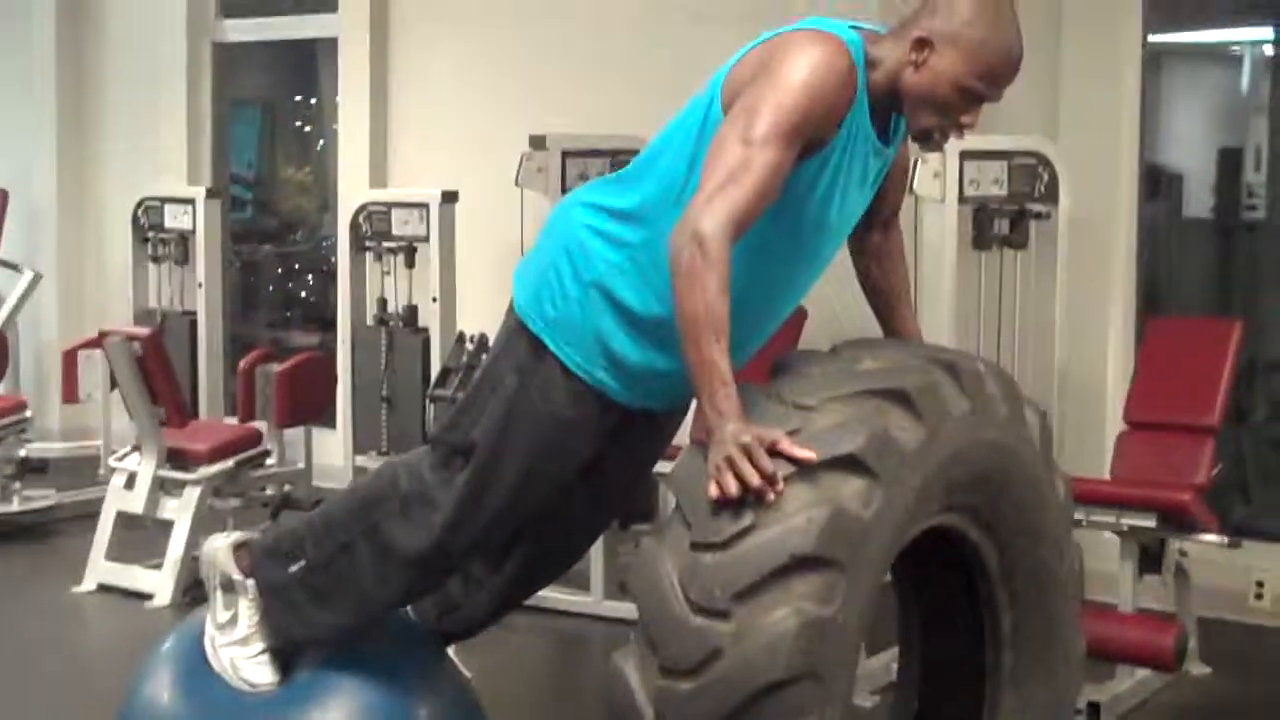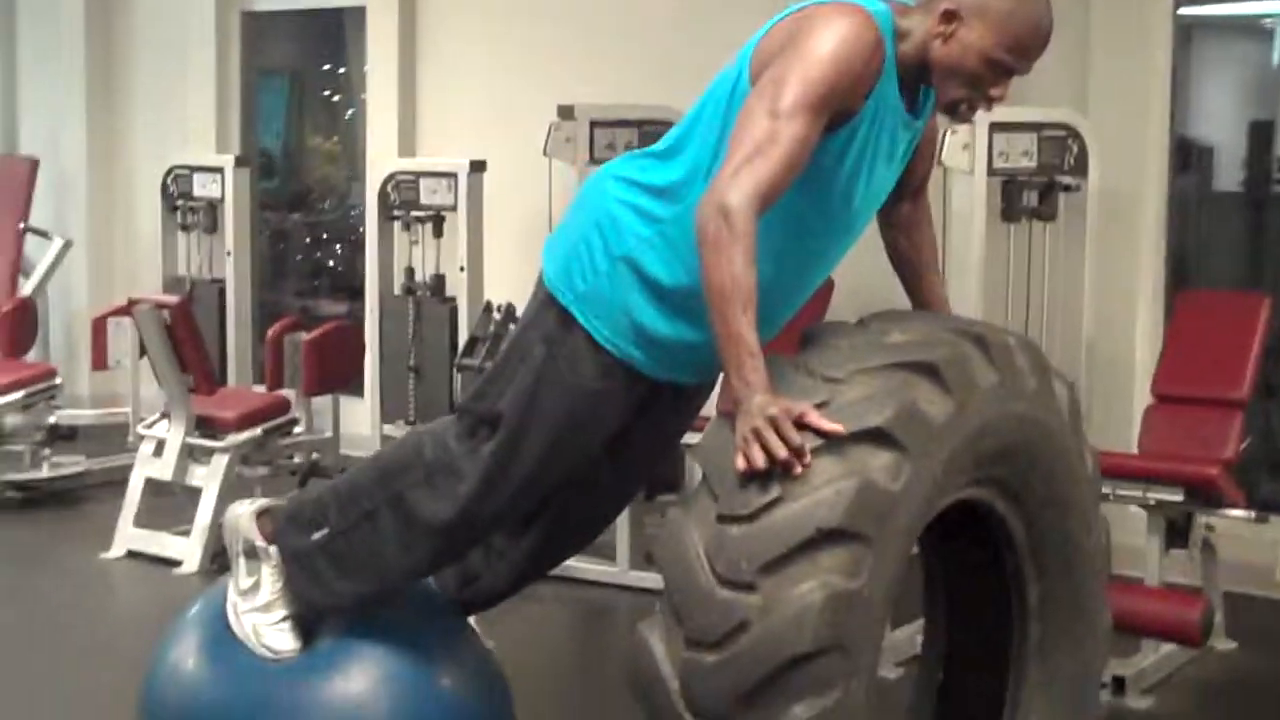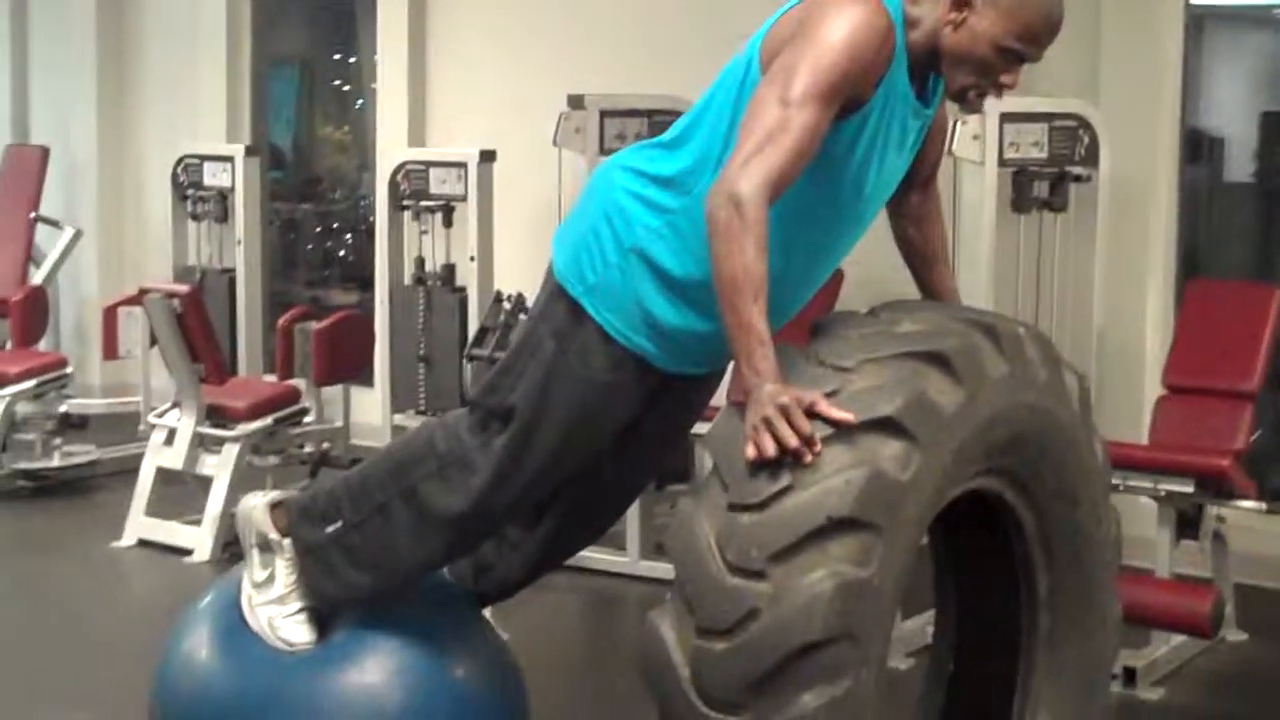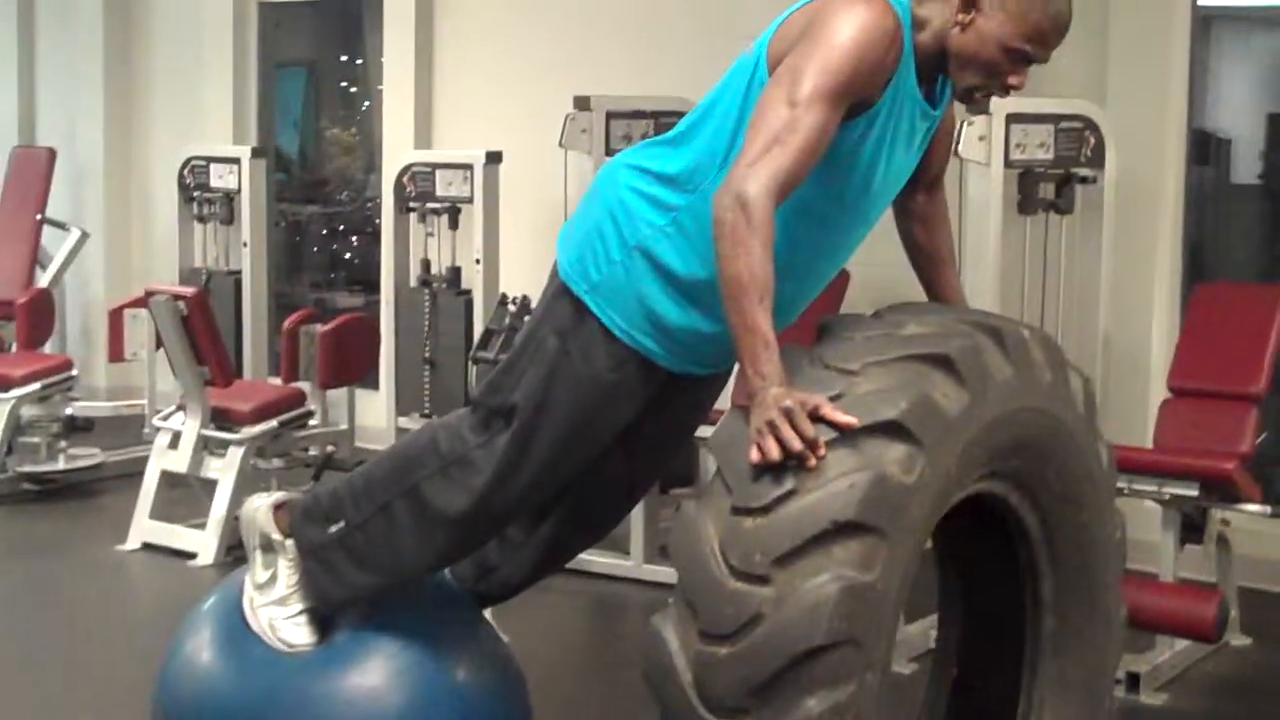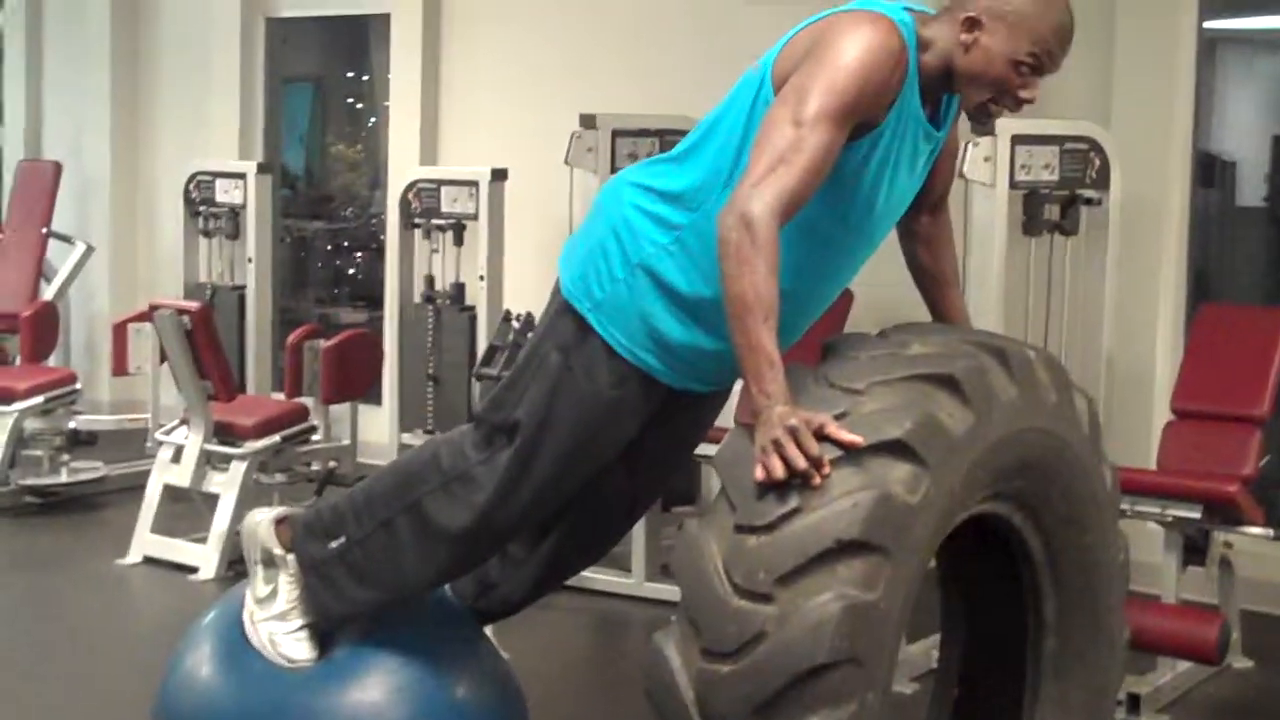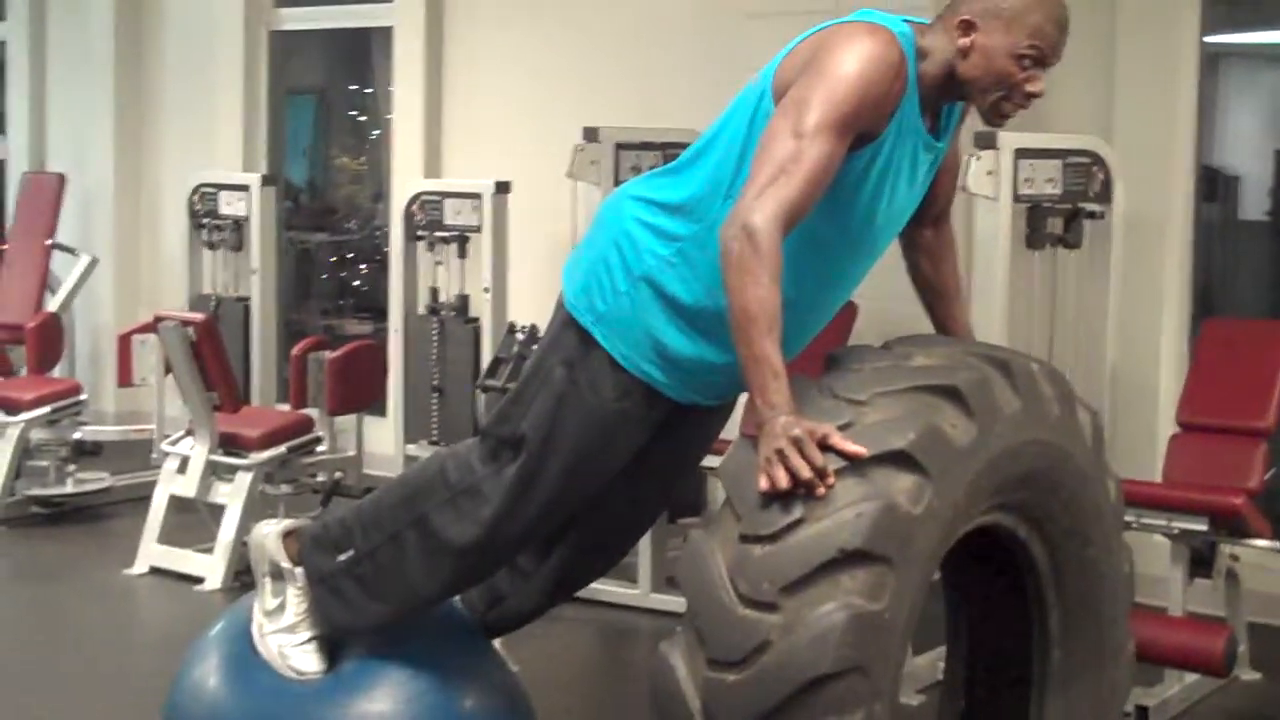
dt=0.2s
person 1, frame 1
left shoulder: (890, 120)
right shoulder: (815, 67)
left elbow: (875, 234)
right elbow: (701, 233)
right wrist: (726, 422)
left hip: (661, 356)
right hip: (594, 311)
left knee: (554, 533)
right knee: (463, 493)
left ankle: (414, 626)
right ankle: (257, 571)
person 1, frame 2
left shoulder: (921, 92)
left elbow: (904, 205)
right elbow: (728, 206)
right wrist: (754, 393)
left hip: (689, 327)
right hip: (624, 281)
left knee: (579, 502)
right knee: (487, 464)
left ankle: (436, 591)
right ankle: (279, 539)
person 1, frame 3
left shoulder: (932, 81)
left elbow: (914, 195)
right elbow: (738, 195)
right wrist: (764, 383)
left hip: (700, 317)
right hip: (634, 272)
left knee: (591, 494)
right knee: (498, 455)
left ankle: (447, 583)
right ankle: (291, 531)
person 1, frame 4
left shoulder: (939, 81)
left elbow: (921, 195)
right elbow: (746, 195)
right wrist: (768, 385)
left hip: (705, 315)
right hip: (639, 269)
left knee: (595, 494)
right knee: (501, 456)
left ankle: (446, 586)
right ankle: (292, 533)
person 1, frame 5
left shoulder: (943, 97)
left elbow: (924, 216)
right elbow: (751, 213)
right wrist: (774, 403)
left hip: (706, 336)
right hip: (642, 288)
left knee: (594, 513)
right knee: (503, 475)
left ankle: (454, 602)
right ankle: (293, 548)
person 1, frame 6
left shoulder: (944, 109)
left elbow: (927, 228)
right elbow: (753, 226)
right wrist: (778, 413)
left hip: (712, 350)
right hip: (644, 300)
left knee: (600, 527)
right knee: (509, 486)
left ankle: (458, 616)
right ankle: (303, 558)
